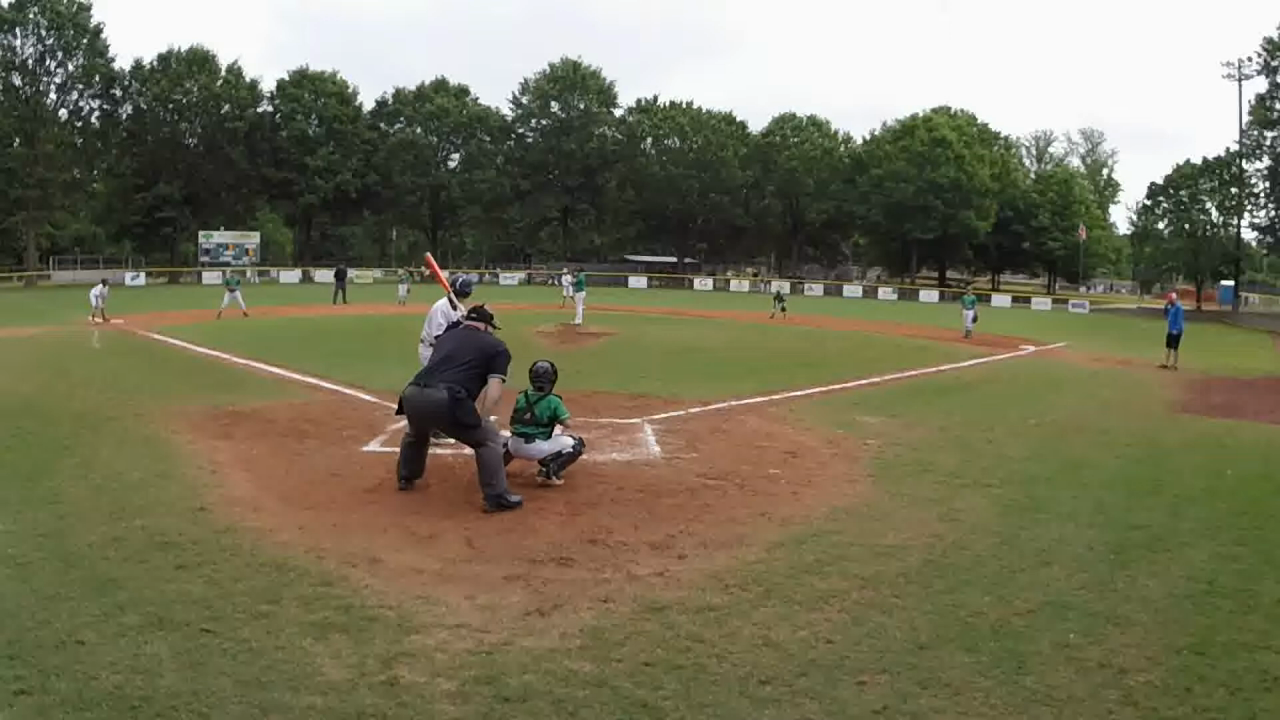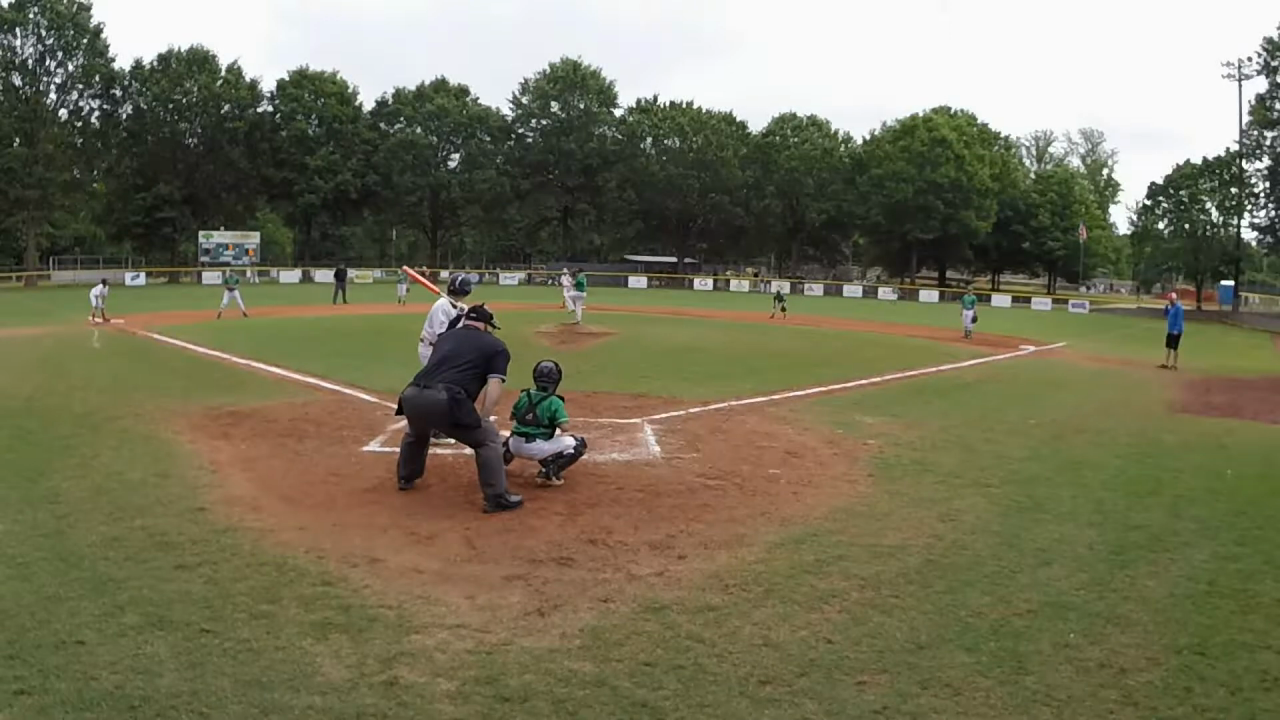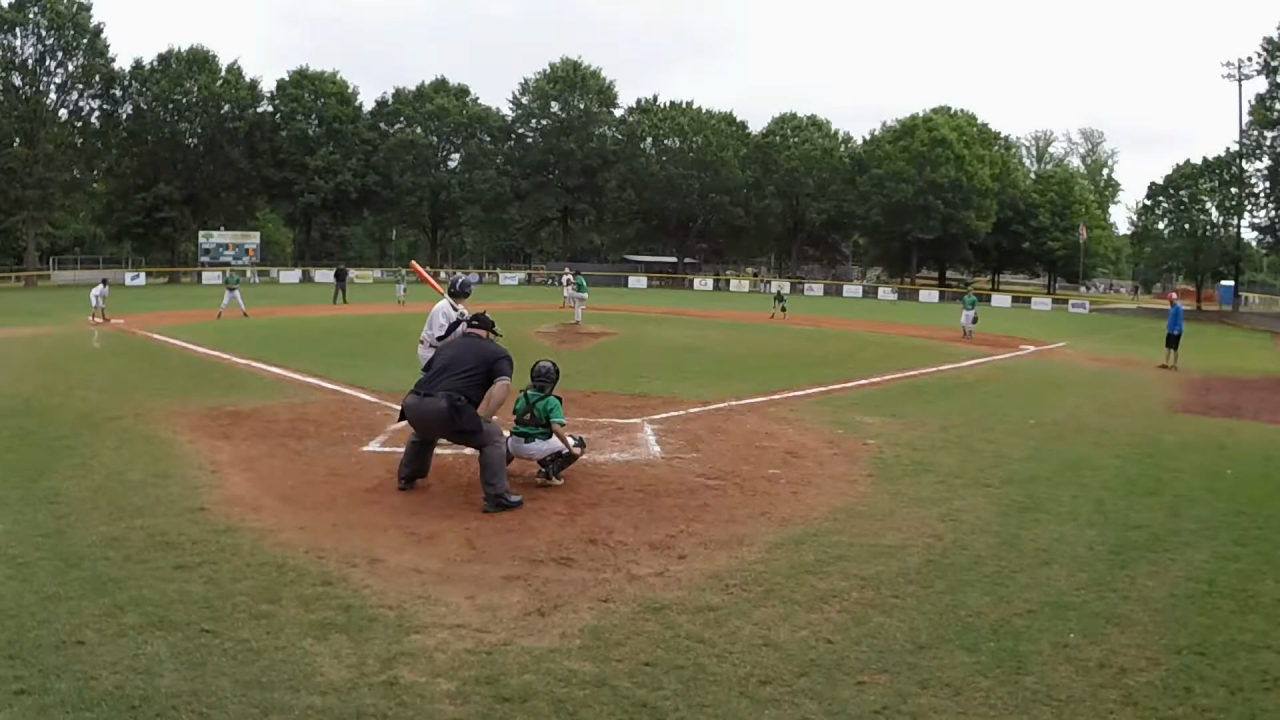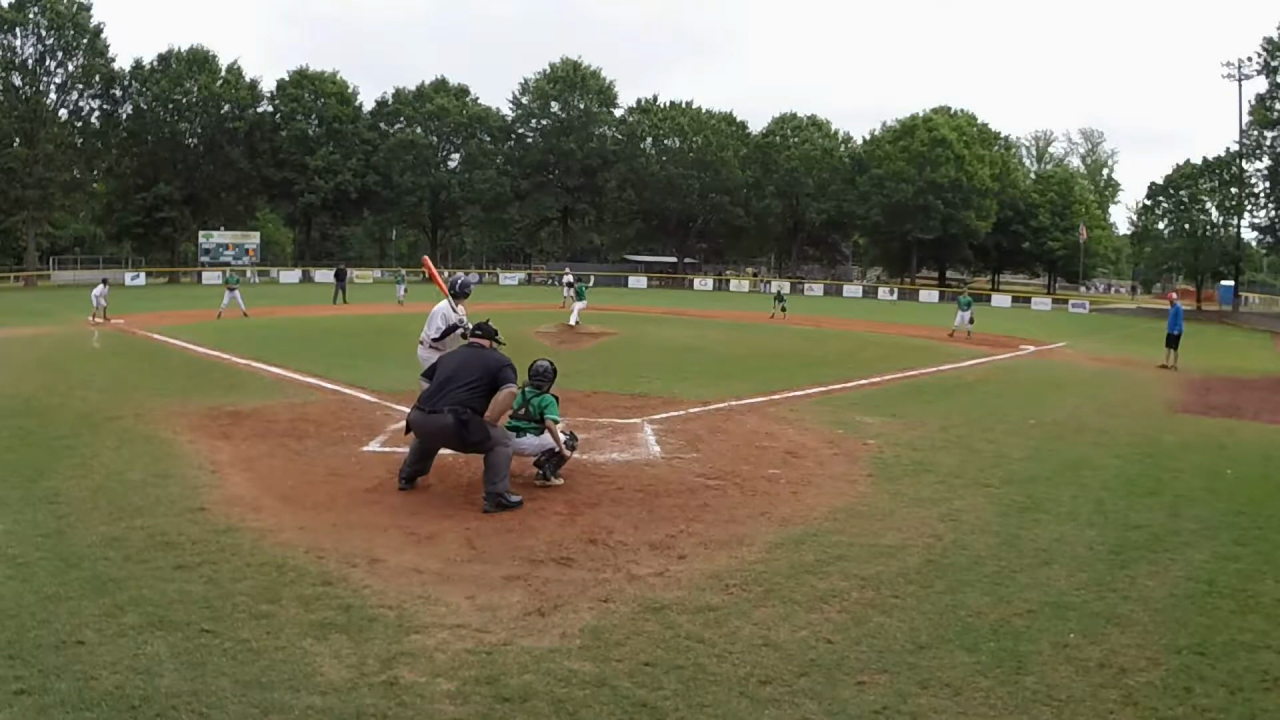
dt=0.4s
person 1, frame 1
left shoulder: (447, 336)
right shoulder: (496, 346)
right elbow: (494, 386)
right wrist: (481, 420)
left hip: (413, 394)
right hip: (445, 400)
left knee: (416, 433)
right knee: (489, 439)
left ankle: (406, 478)
right ankle: (497, 498)
person 1, frame 2
left shoulder: (446, 336)
right shoulder: (495, 345)
right elbow: (494, 385)
right wrist: (481, 420)
left hip: (412, 395)
right hip: (444, 401)
left knee: (416, 433)
right knee: (489, 439)
left ankle: (406, 478)
right ankle: (497, 498)
person 1, frame 3
left shoulder: (448, 345)
right shoulder: (497, 352)
right elbow: (502, 386)
right wrist: (484, 419)
left hip: (414, 404)
right hip: (445, 408)
left knee: (424, 434)
right knee: (493, 439)
left ankle: (407, 478)
right ankle: (497, 498)
person 1, frame 4
left shoulder: (449, 356)
right shoulder: (499, 360)
left elbow: (424, 380)
right elbow: (509, 392)
right wrist: (488, 422)
left hip: (419, 419)
right hip: (451, 423)
right knee: (501, 440)
left ankle: (407, 477)
right ankle: (497, 498)
